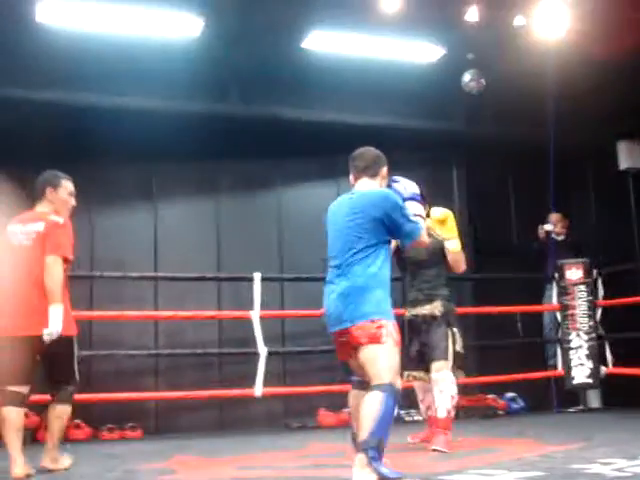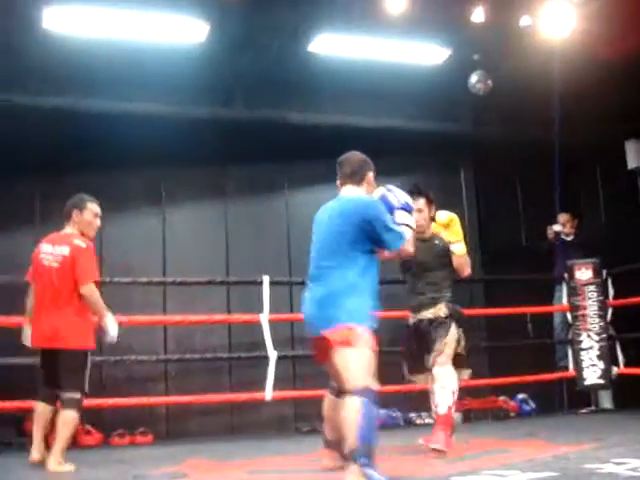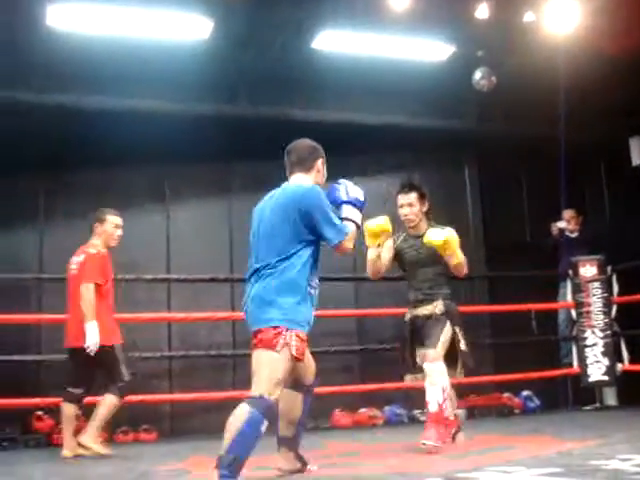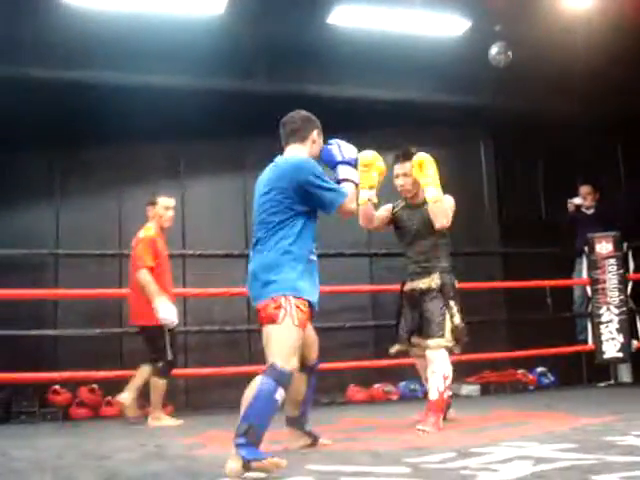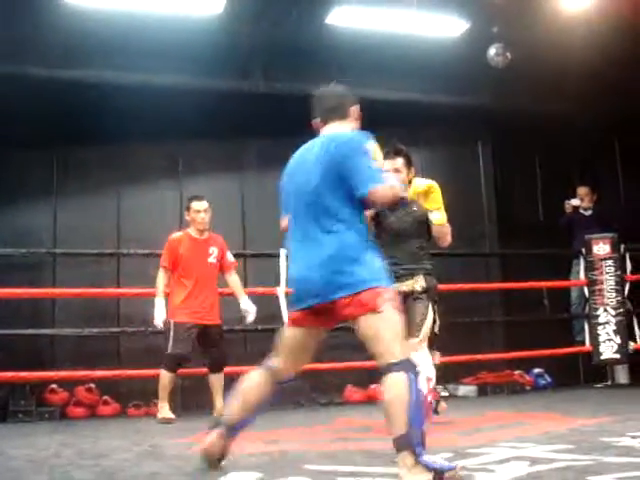
dt=0.5s
person 1, frame 1
left shoulder: (336, 207)
right shoulder: (385, 199)
right elbow: (419, 240)
left hip: (338, 307)
right hip: (367, 306)
left knee: (364, 378)
right knee: (386, 384)
left ankle: (362, 448)
person 1, frame 2
left shoulder: (326, 212)
right shoulder: (368, 206)
right elbow: (404, 248)
right wrist: (403, 211)
left hip: (320, 310)
right hip: (344, 312)
left knee: (343, 385)
right knee: (362, 390)
left ankle: (336, 451)
person 1, frame 3
left shoulder: (267, 202)
right shoulder: (310, 195)
right elbow: (344, 244)
right wrist: (351, 207)
left hip: (268, 304)
right hip: (282, 310)
left knee: (304, 376)
right knee: (265, 397)
person 1, frame 4
left shoulder: (271, 173)
right shoulder: (303, 167)
right elbow: (348, 206)
right wrist: (345, 166)
left hip: (276, 278)
right hip: (283, 280)
left knee: (309, 355)
right knee: (282, 366)
left ankle: (299, 429)
person 1, frame 5
left shoulder: (297, 159)
right shoulder: (353, 143)
left elbow: (287, 223)
right elbow: (381, 194)
right wrist: (395, 180)
left hip: (307, 278)
right hip: (353, 271)
left knee: (279, 367)
right knee: (397, 361)
left ankle: (220, 436)
person 2, frame 1
left shoulder: (439, 237)
right shoulder: (398, 240)
left elbow: (459, 267)
left wrist: (451, 237)
left hip: (438, 310)
right hip: (413, 313)
left knee: (440, 367)
right knee: (418, 374)
left ankle: (443, 431)
right ankle: (432, 426)
person 2, frame 2
left shoulder: (445, 238)
left elbow: (464, 271)
left wrist: (456, 238)
left hip: (443, 313)
right hip: (417, 317)
left knee: (441, 362)
right knee: (427, 374)
left ankle: (443, 430)
right ankle: (443, 426)
person 2, frame 3
left shoulder: (445, 234)
right shoulder: (395, 242)
left elbow: (461, 271)
right elbow: (374, 272)
left wrist: (451, 248)
right wrist: (373, 244)
left hip: (440, 310)
right hip: (414, 314)
left knee: (432, 360)
right knee: (426, 374)
left ankle: (436, 426)
right ankle: (451, 424)
person 2, frame 4
left shoulder: (443, 200)
right shoulder: (394, 209)
left elbow: (442, 222)
right elbow: (366, 222)
left wrist: (430, 180)
right wrist: (368, 185)
left hip: (438, 284)
right hip: (413, 287)
left knee: (435, 346)
right knee: (418, 349)
left ankle: (433, 411)
right ankle: (443, 401)
person 2, frame 5
left shoulder: (425, 204)
right shoulder: (378, 206)
left elbow: (444, 240)
left wrist: (434, 206)
left hip: (420, 286)
right hip: (391, 287)
left knee: (416, 345)
right knee: (412, 348)
right ankle: (432, 398)
person 3, frame 1
right shoulder: (57, 223)
right elbow: (53, 266)
right wrist: (56, 310)
right hip: (50, 321)
right knee: (64, 386)
right ankle: (51, 454)
person 3, frame 2
left shoulder: (43, 245)
right shoulder: (82, 246)
left elbow: (32, 288)
right elbow: (87, 289)
left wrist: (29, 324)
right wrist: (107, 318)
left hip: (44, 331)
right hip: (74, 333)
left knee: (47, 391)
right knee: (71, 395)
left ankle: (37, 447)
right ankle: (56, 458)
person 3, frame 3
left shoulder: (80, 255)
right shoulder: (97, 253)
right elbow: (87, 290)
right wrist: (92, 325)
left hip: (76, 334)
right hip: (96, 334)
left knee: (75, 389)
right knee: (117, 384)
left ankle: (69, 444)
right ankle: (90, 434)
person 3, frame 4
left shoulder: (156, 237)
right shoulder: (148, 237)
right elbow: (141, 272)
right wrist: (160, 301)
left hip: (156, 311)
right hip: (152, 312)
left knee: (158, 359)
right knee: (164, 361)
left ankle: (129, 395)
right ankle: (155, 414)
person 3, frame 5
left shoulder: (217, 242)
right shoulder: (176, 240)
left elbow: (229, 273)
right elbow: (164, 272)
left wrist: (243, 300)
right wrist: (159, 302)
left hip: (210, 315)
right hip: (183, 313)
left knee: (217, 359)
right knee: (175, 356)
left ankle: (219, 406)
right ankle: (163, 406)
person 4, frame 1
left shoulder: (573, 241)
right shoulder: (546, 241)
left elbow: (581, 257)
right wrist: (541, 240)
right hip: (552, 285)
right knee: (550, 324)
right ankle: (552, 361)
person 4, frame 2
left shoulder: (581, 241)
right shoulder: (555, 241)
right wrist: (550, 241)
right hip: (562, 285)
right knee: (560, 325)
right ankle: (563, 363)
person 4, frame 3
left shoulder: (586, 237)
right shoulder: (560, 237)
right wrist: (554, 237)
right hip: (566, 282)
right knee: (564, 321)
right ankle: (567, 360)
person 4, frame 4
left shoulder: (602, 213)
right shoulder: (576, 214)
right wrist: (570, 213)
right hip: (582, 259)
right knee: (579, 298)
right ankle: (583, 336)
person 4, frame 5
left shoulder: (601, 214)
right shoulder: (574, 216)
left elbow: (610, 232)
right elbow: (564, 229)
right wrist: (568, 214)
right hip: (580, 260)
right knee: (577, 300)
right ankle: (580, 338)
